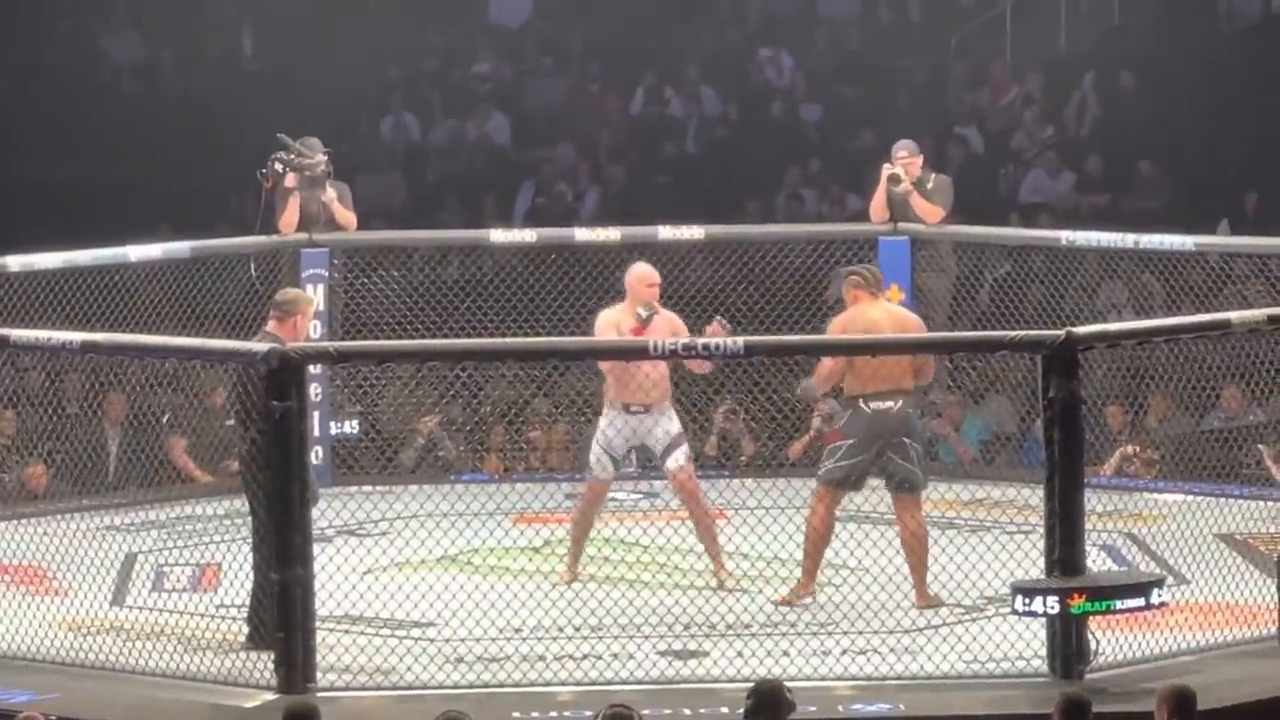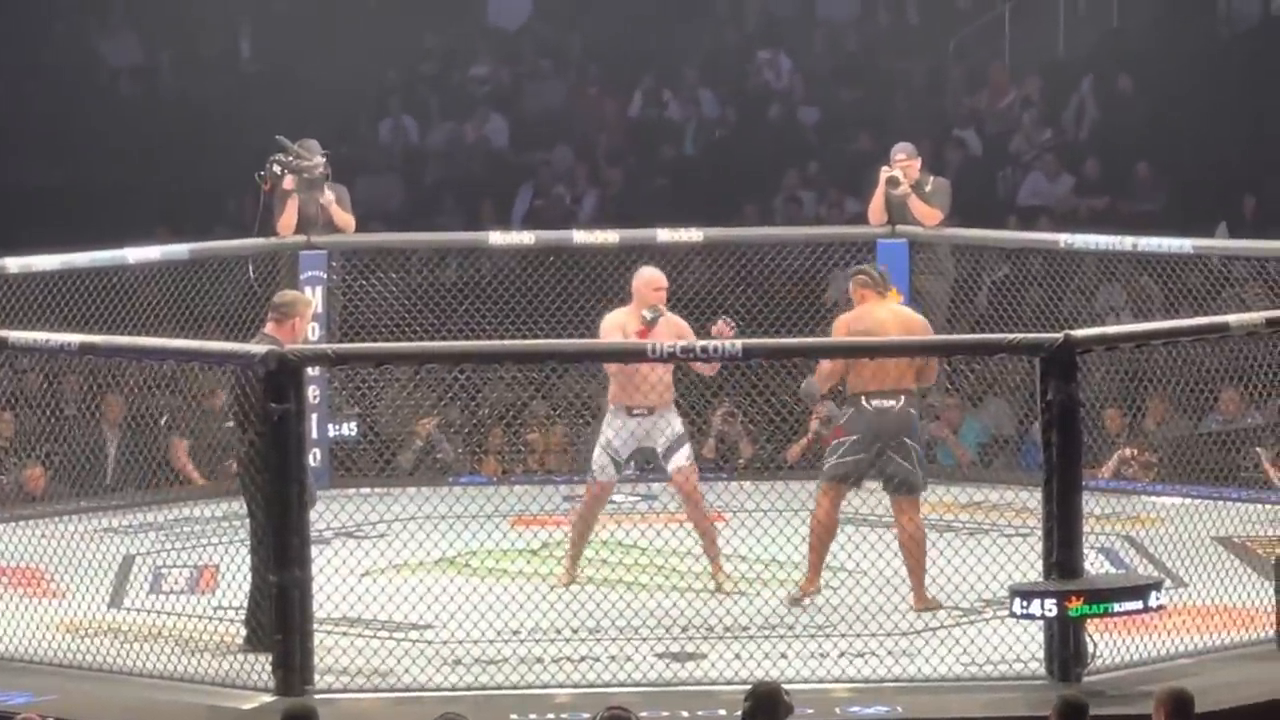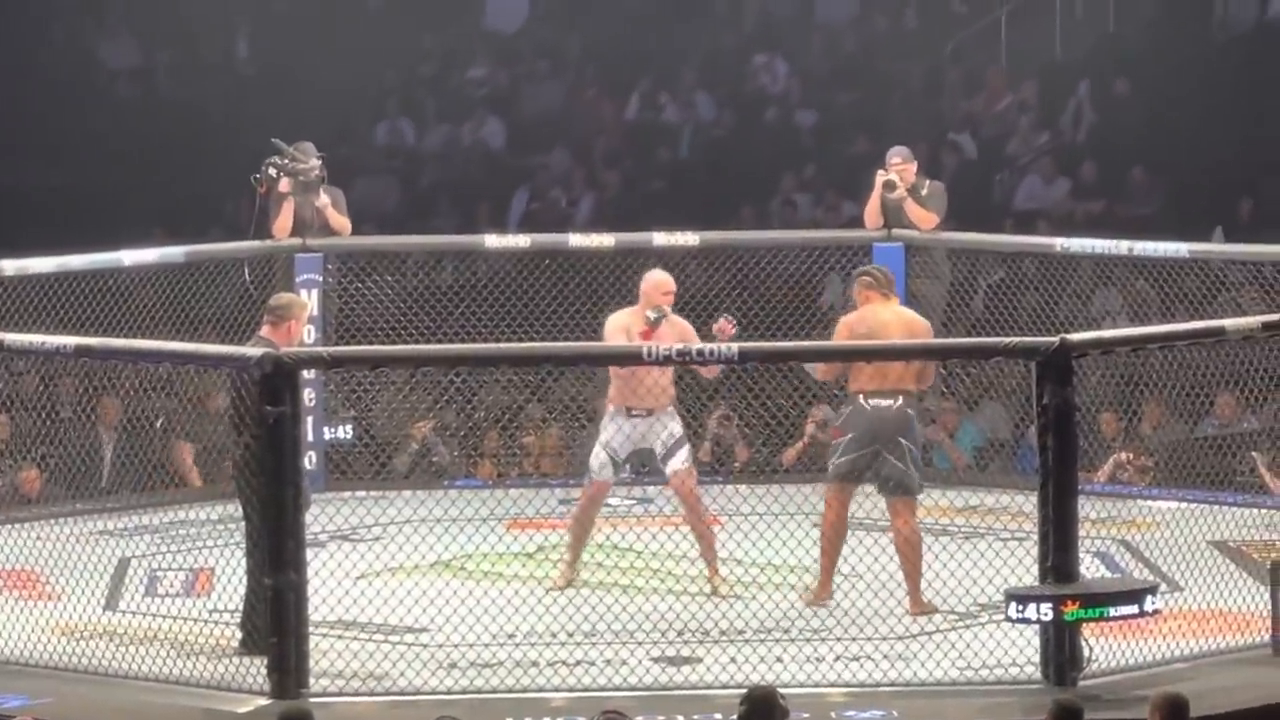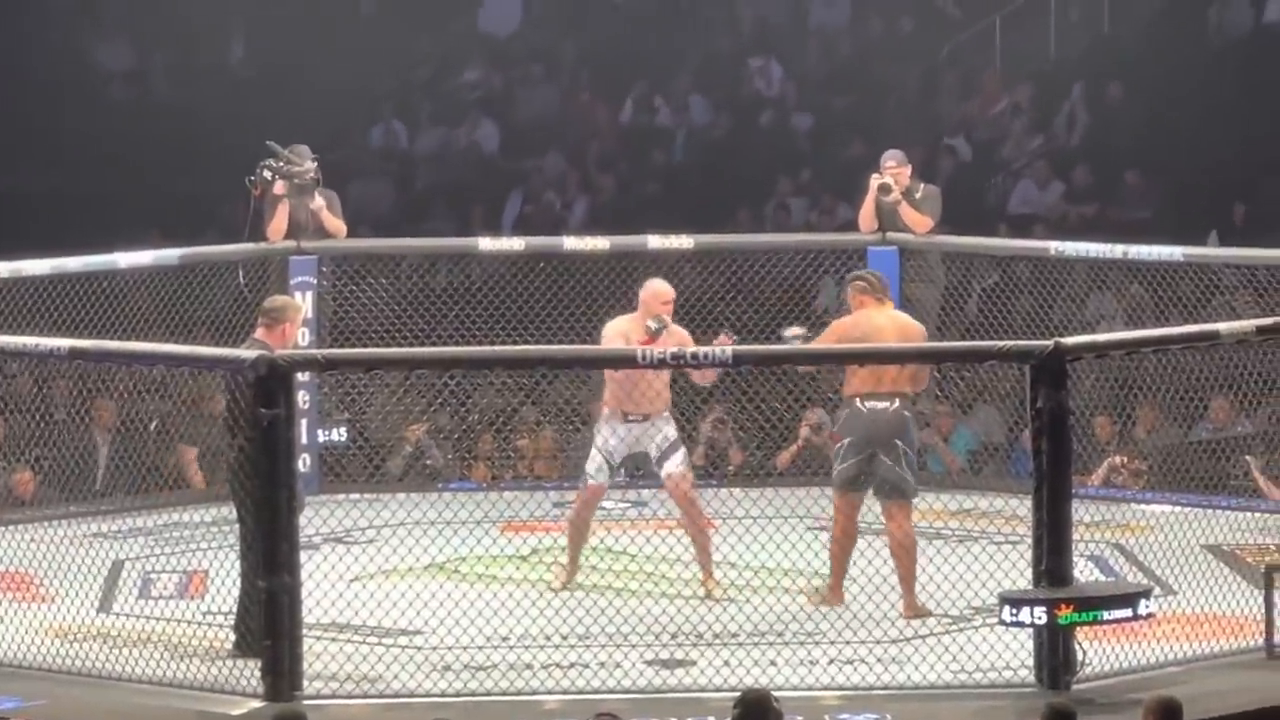
dt=0.1s
person 1, frame 1
left shoulder: (256, 348)
left hip: (258, 461)
right hip: (271, 465)
left knee: (269, 545)
right knee: (276, 547)
left ankle: (265, 624)
right ankle: (264, 631)
person 1, frame 2
left shoulder: (254, 351)
left hip: (255, 462)
right hip: (269, 467)
left knee: (267, 547)
right knee: (274, 549)
left ankle: (264, 626)
right ankle: (262, 633)
person 1, frame 3
left shoulder: (250, 353)
left hip: (251, 465)
left knee: (263, 551)
right knee: (269, 552)
left ankle: (259, 629)
right ankle: (257, 636)
person 1, frame 4
left shoulder: (244, 356)
left hip: (244, 468)
left knee: (256, 552)
right knee: (263, 555)
left ankle: (253, 632)
right ankle: (251, 638)
person 2, frame 1
left shoulder: (845, 322)
right shoulder: (914, 322)
left elbow: (830, 373)
right elbow: (926, 375)
left wrist: (811, 389)
left hip: (860, 415)
right hip: (901, 415)
left knee: (823, 500)
right knee: (909, 507)
left ankle: (805, 584)
right ankle: (922, 591)
person 2, frame 2
left shoulder: (850, 321)
right shoulder: (919, 323)
left elbow: (830, 372)
right elbow: (928, 377)
left wrist: (812, 387)
left hip: (862, 414)
right hip: (903, 414)
left knee: (828, 497)
right knee: (907, 509)
left ankle: (811, 581)
right ankle: (919, 593)
person 2, frame 3
left shoulder: (853, 322)
right shoulder: (921, 325)
left elbow: (827, 370)
right elbow: (926, 380)
left wrist: (811, 363)
left hip: (861, 413)
right hip: (900, 415)
left knee: (836, 498)
right knee: (903, 510)
left ankle: (824, 584)
right ankle: (915, 597)
person 2, frame 4
left shoulder: (849, 326)
right shoulder: (915, 328)
right elbow: (922, 380)
left hip: (857, 417)
right hip: (899, 417)
left knee: (846, 507)
right knee: (900, 513)
left ankle: (835, 589)
right ankle: (909, 599)
person 3, frame 1
left shoulder: (670, 321)
right shoulder: (609, 318)
left elbow: (699, 365)
right elbow: (608, 366)
right wrist: (636, 331)
left hip: (660, 415)
right hip: (619, 415)
left knee: (689, 489)
right knee: (593, 494)
left ankle: (718, 565)
right ankle: (572, 564)
person 3, frame 2
left shoulder: (675, 324)
right shoulder: (614, 321)
left elbow: (707, 367)
right elbow: (614, 368)
left wrist: (720, 342)
right wrist: (642, 333)
left hip: (663, 417)
right hip: (622, 418)
left knee: (691, 491)
right knee: (595, 496)
left ankle: (717, 568)
right ankle: (572, 564)
person 3, frame 3
left shoulder: (679, 326)
right shoulder: (618, 322)
left elbow: (710, 370)
right elbow: (619, 368)
left wrist: (721, 342)
right wrist: (645, 333)
left hip: (662, 419)
right hip: (621, 419)
left knee: (689, 494)
right knee: (592, 496)
left ankle: (713, 572)
right ankle: (570, 564)
person 3, frame 4
left shoulder: (677, 335)
right shoulder: (617, 329)
left elbow: (704, 378)
right elbow: (618, 375)
right wrist: (646, 341)
left hip: (657, 423)
right hip: (617, 424)
left knee: (687, 498)
right knee: (587, 500)
left ankle: (708, 577)
right ankle: (571, 565)
